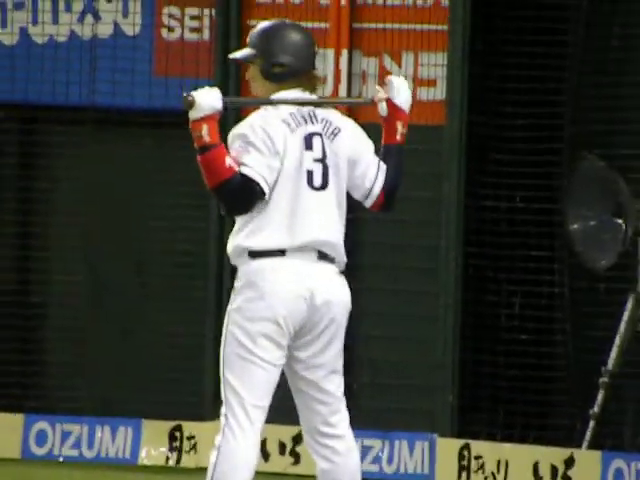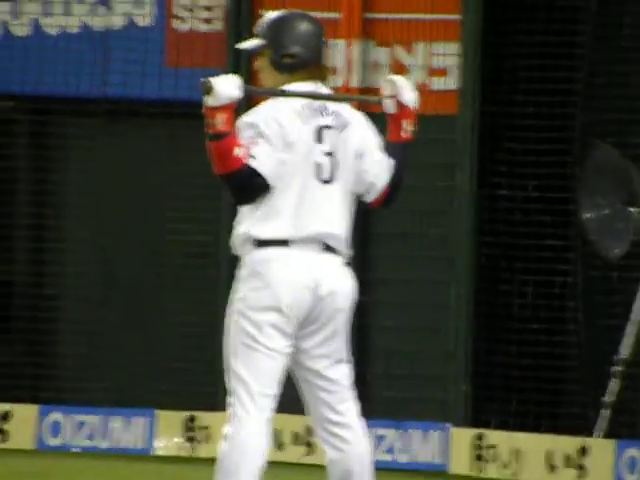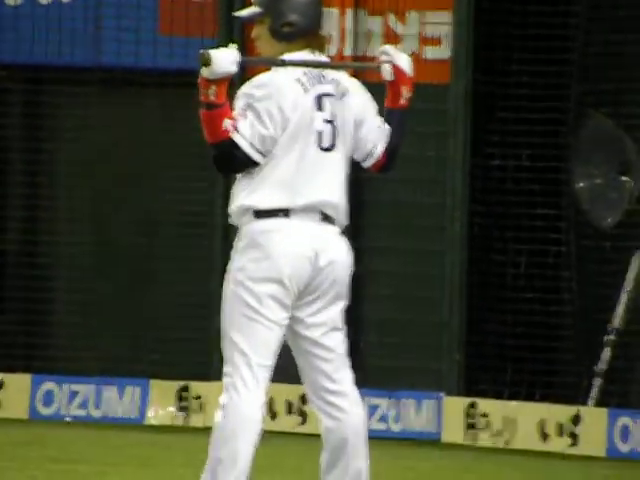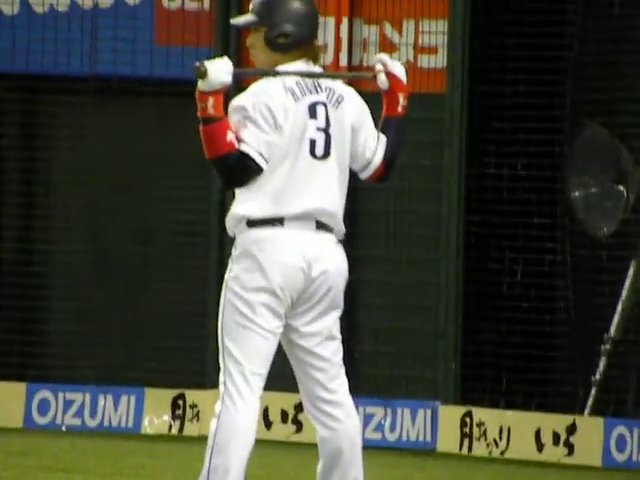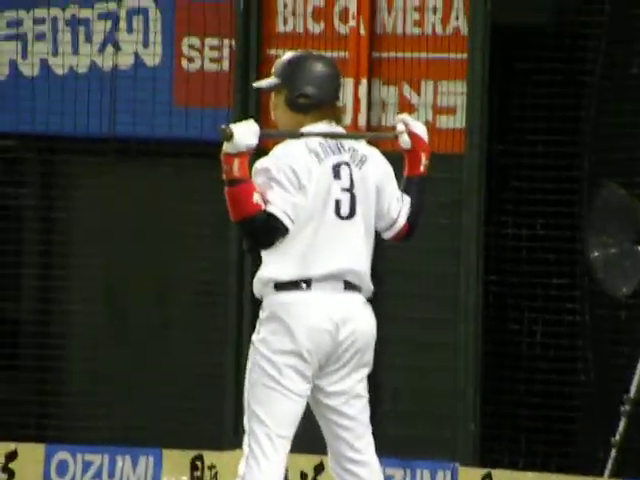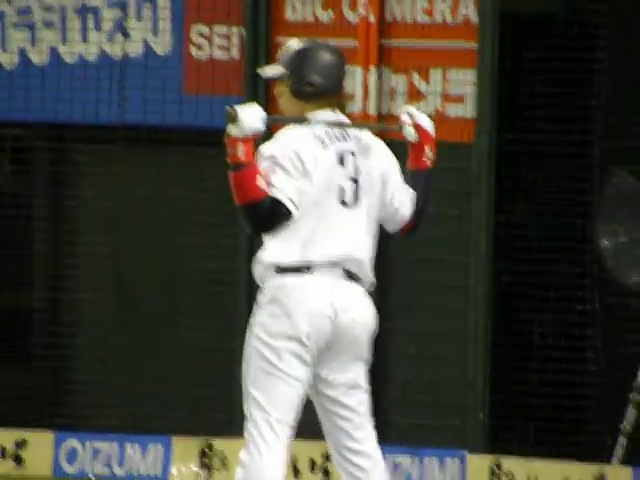
dt=0.4s
person 1, frame 1
left shoulder: (263, 124)
right shoulder: (344, 128)
left elbow: (236, 196)
right elbow: (383, 195)
left wrist: (204, 129)
right wrist: (397, 122)
left hip: (269, 281)
right hip: (326, 283)
left knee: (241, 417)
right knee: (329, 420)
person 1, frame 2
left shoulder: (271, 115)
right shoulder: (352, 121)
left elbow: (243, 187)
right elbow: (384, 191)
left wrist: (219, 115)
right wrist: (402, 121)
left hip: (274, 270)
right hip: (330, 274)
left knee: (249, 407)
right knee: (337, 408)
person 1, frame 3
left shoulder: (269, 86)
right shoulder: (349, 89)
left elbow: (229, 159)
right elbow: (382, 156)
left wrist: (213, 88)
right wrist: (399, 89)
left hip: (272, 240)
right hip: (327, 243)
left knee: (245, 377)
right knee: (333, 379)
person 1, frame 4
left shoulder: (262, 96)
right shoulder: (346, 99)
left elbow: (235, 171)
right elbow: (380, 167)
left wrist: (211, 102)
right wrist: (395, 98)
left hip: (268, 250)
right hip: (324, 254)
left knee: (239, 385)
right knee: (329, 389)
person 1, frame 5
left shoulder: (287, 156)
right shoulder: (369, 158)
left elbow: (260, 231)
right elbow: (404, 226)
left wrist: (235, 163)
right wrist: (417, 157)
left hip: (295, 310)
right hip: (353, 313)
left knee: (265, 444)
person 1, frame 6
left shoulder: (292, 142)
right shoulder: (374, 148)
left elbow: (264, 216)
right elbow: (407, 219)
left wrist: (241, 146)
right wrist: (422, 149)
left hip: (295, 296)
right hip: (352, 301)
left knee: (266, 430)
right knee: (355, 436)
